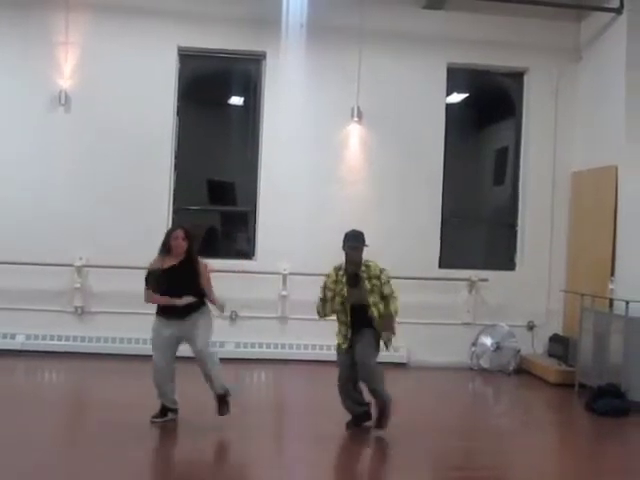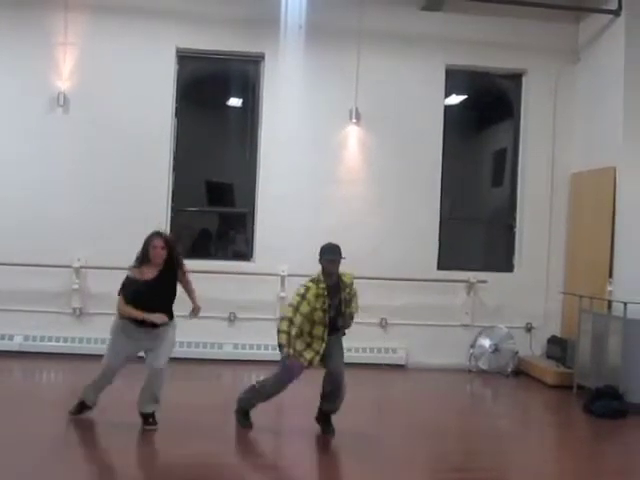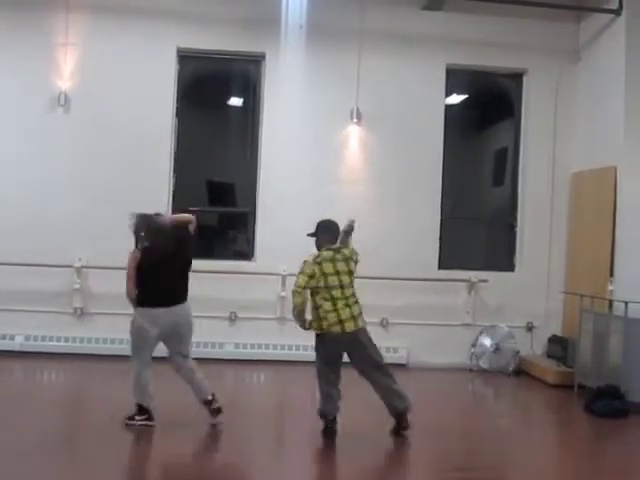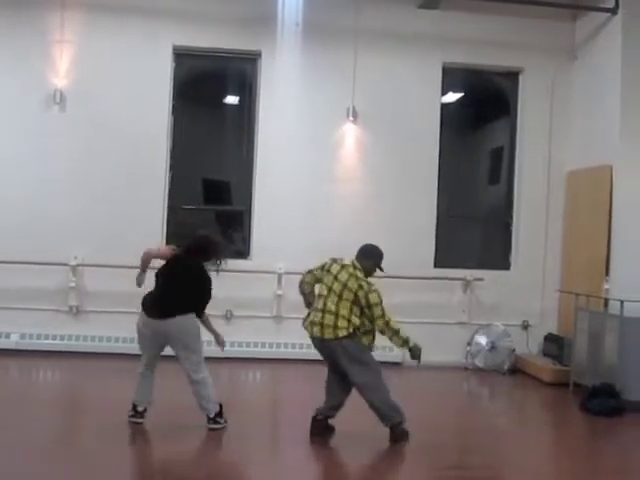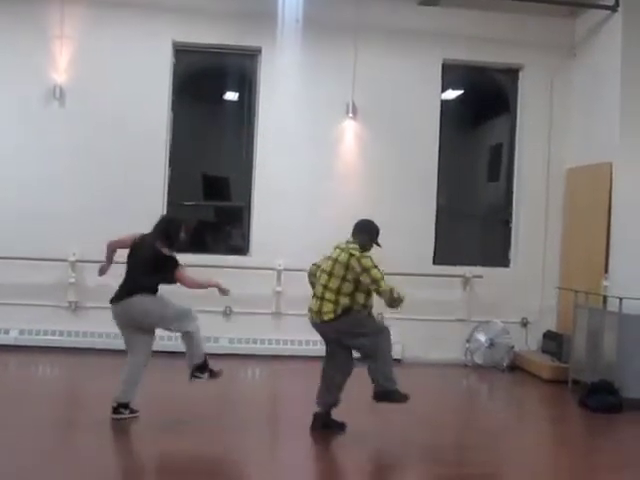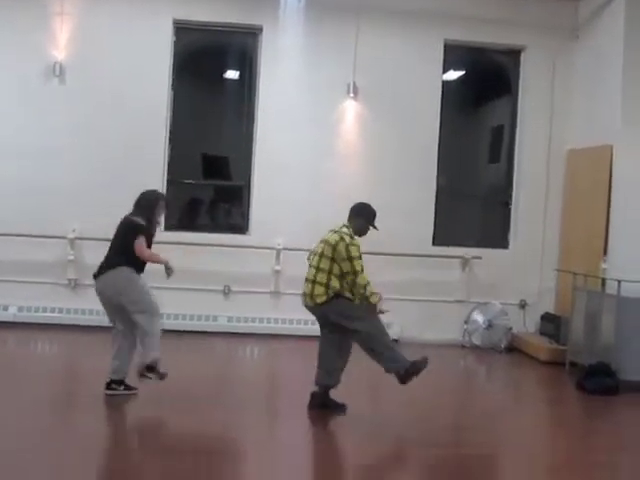
dt=0.5s
person 1, frame 1
left shoulder: (376, 271)
right shoulder: (334, 276)
left elbow: (390, 297)
right elbow: (323, 310)
left wrist: (389, 319)
right wrist: (344, 301)
left hip: (370, 329)
right hip: (347, 334)
left knee: (365, 361)
right knee: (346, 378)
left ankle: (382, 403)
right ankle: (360, 412)
person 1, frame 2
left shoulder: (347, 281)
right shoulder: (309, 288)
left elbow: (352, 301)
right elbow: (287, 320)
left wrist: (349, 317)
right wrist: (288, 352)
left hip: (331, 335)
right hip: (306, 339)
left knee: (336, 375)
right knee: (281, 379)
left ankle: (325, 415)
right ankle: (243, 406)
person 1, frame 3
left shoulder: (312, 264)
right shoulder: (349, 256)
left elbow: (298, 296)
left wrist: (302, 320)
right wrist: (346, 235)
left hip: (328, 329)
right hip: (355, 324)
left knee: (328, 375)
right knee: (375, 370)
left ankle: (329, 421)
right ankle: (400, 413)
person 1, frame 4
left shoulder: (332, 265)
right shoulder: (365, 287)
left elbow: (305, 281)
right elbow: (382, 322)
left wrist: (313, 307)
right wrist: (408, 344)
left hip: (316, 332)
right hip: (340, 335)
left knee: (339, 375)
right knee: (369, 376)
left ankle: (322, 418)
right ankle: (395, 424)
person 1, frame 5
left shoulder: (336, 251)
right shoulder: (358, 258)
left elbow: (313, 272)
right elbow: (382, 287)
right wrist: (396, 298)
left hip: (320, 316)
right hip: (336, 317)
left knee: (338, 363)
right knee: (380, 335)
left ankle: (323, 414)
right ankle: (385, 388)
person 1, frame 6
left shoulder: (333, 235)
right shoulder: (348, 243)
left elbow: (312, 258)
right elbow: (358, 280)
right wrist: (373, 302)
left hip: (314, 298)
right hip: (325, 300)
left knee: (337, 344)
right knee: (372, 326)
left ankle: (321, 394)
right ankle: (402, 368)
person 2, frame 1
left shoulder: (197, 265)
right shoulder: (158, 264)
left elbow: (208, 292)
right elbow: (150, 296)
left wrist: (216, 301)
right wrist: (175, 301)
left hip: (196, 317)
right hip: (166, 320)
left knee: (203, 350)
right knee: (161, 365)
left ankle: (220, 393)
right ankle: (168, 407)
person 2, frame 2
left shoulder: (174, 268)
right shoulder: (135, 273)
left elbow: (186, 282)
right elbow: (122, 308)
left wrist: (194, 301)
right wrist: (149, 316)
left hip: (161, 331)
right hip: (129, 330)
left knee: (158, 368)
right knee: (108, 368)
left ankle: (147, 411)
right ankle: (87, 401)
person 2, frame 3
left shoulder: (139, 255)
right shoulder: (180, 244)
left elbow: (130, 290)
right elbow: (191, 219)
left wrist: (139, 307)
right wrist: (167, 220)
left hip: (149, 314)
right hip: (179, 311)
left knee: (142, 363)
right knee: (182, 359)
left ankle: (144, 411)
right ankle: (210, 401)
person 2, frame 4
left shoulder: (177, 255)
right shoulder: (203, 278)
left elbow: (148, 253)
right elbow: (199, 313)
left wrist: (140, 275)
right wrist: (215, 333)
left hip: (150, 320)
right hip: (182, 325)
left knee: (147, 366)
right knee: (197, 370)
left ankle: (138, 408)
right ankle: (214, 414)
person 2, frame 5
left shoulder: (141, 241)
right shoulder: (165, 256)
left elbow: (111, 244)
right elbow: (187, 282)
left wrist: (107, 264)
right wrist: (215, 285)
left hip: (120, 306)
right hip: (140, 303)
left knee: (137, 356)
right knee: (188, 319)
left ankle: (121, 405)
right ankle: (199, 366)
person 2, frame 6
left shoulder: (130, 222)
right shoulder: (138, 224)
right elbow: (141, 251)
right wrist: (165, 261)
left hip: (104, 281)
right hip: (120, 275)
left knee: (126, 330)
right knee: (150, 316)
left ankle: (116, 381)
right ankle: (149, 365)
